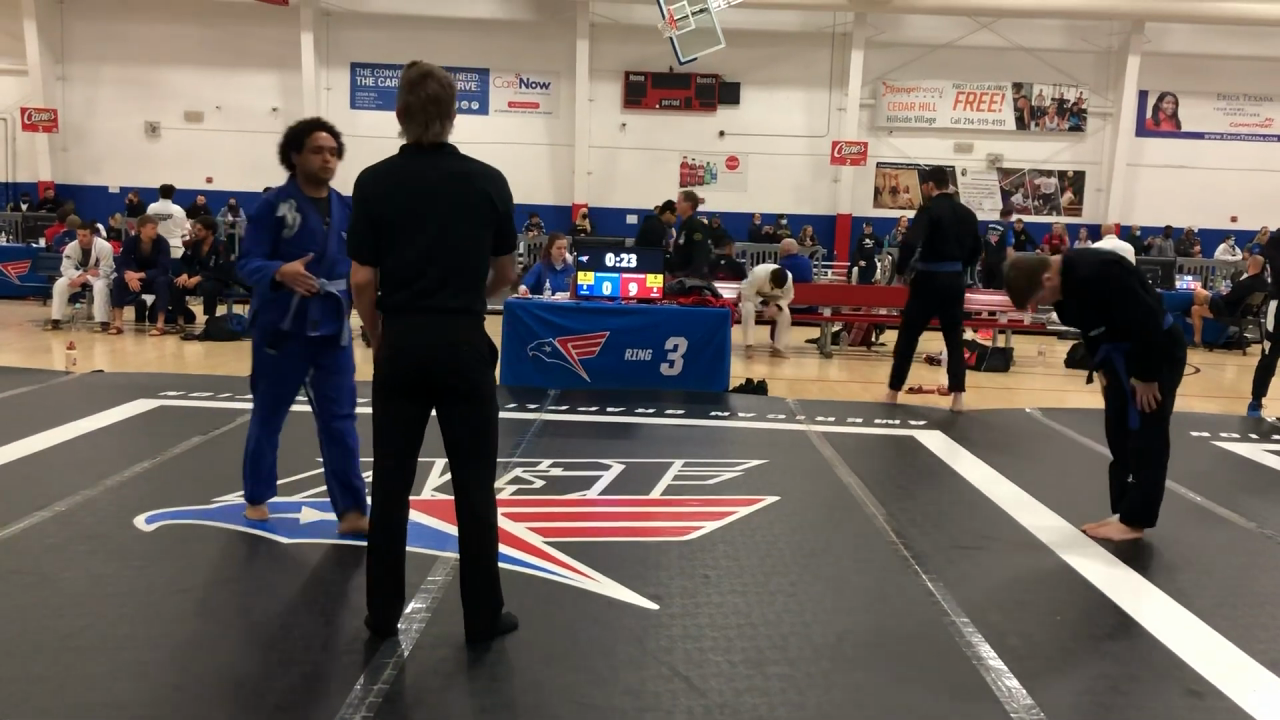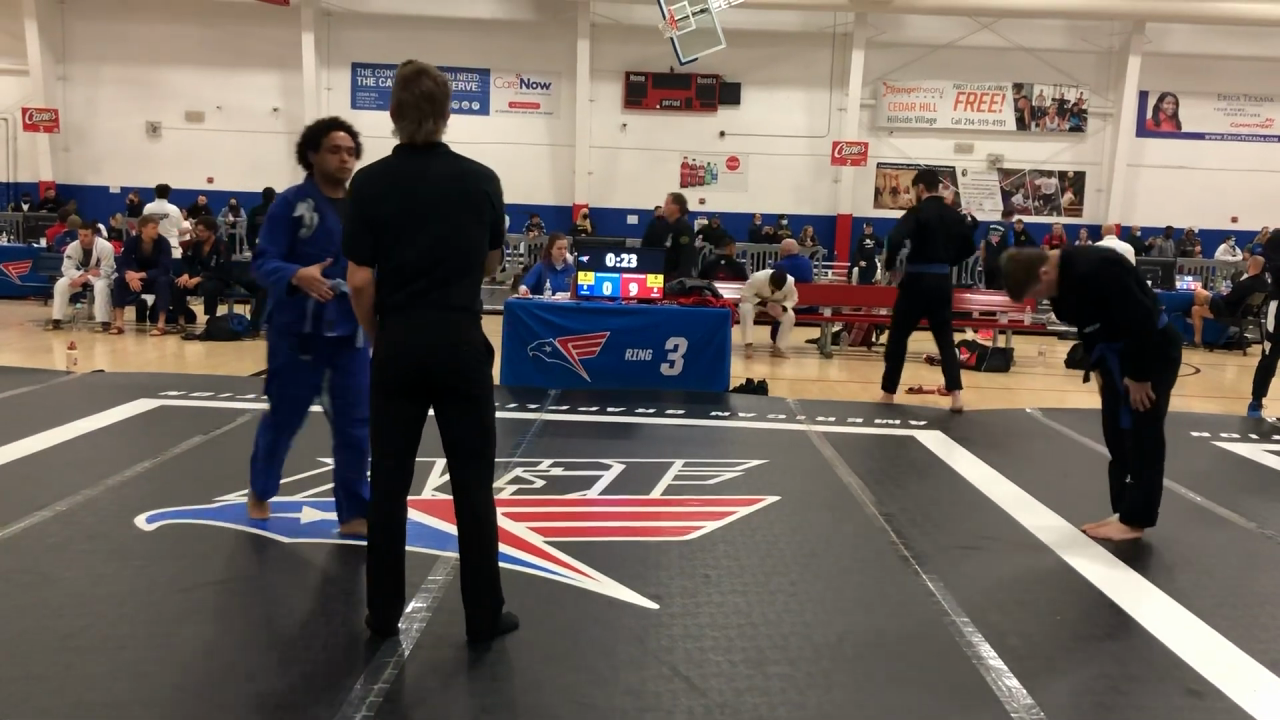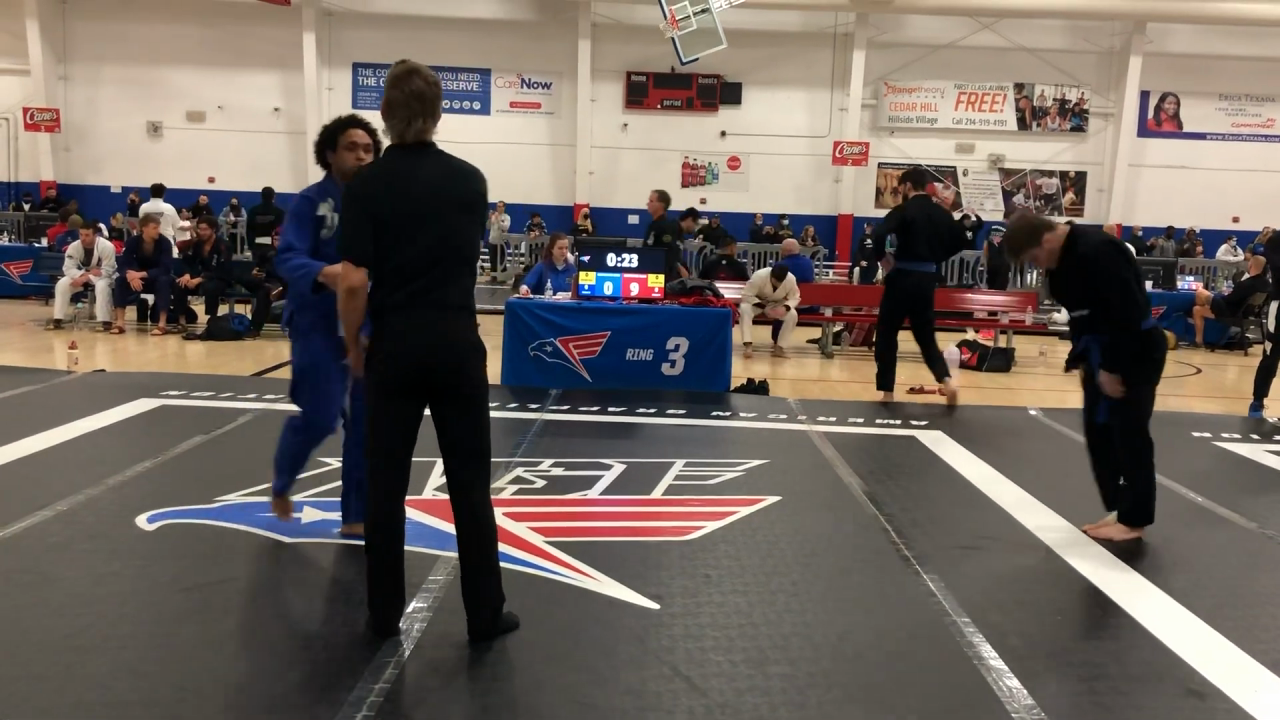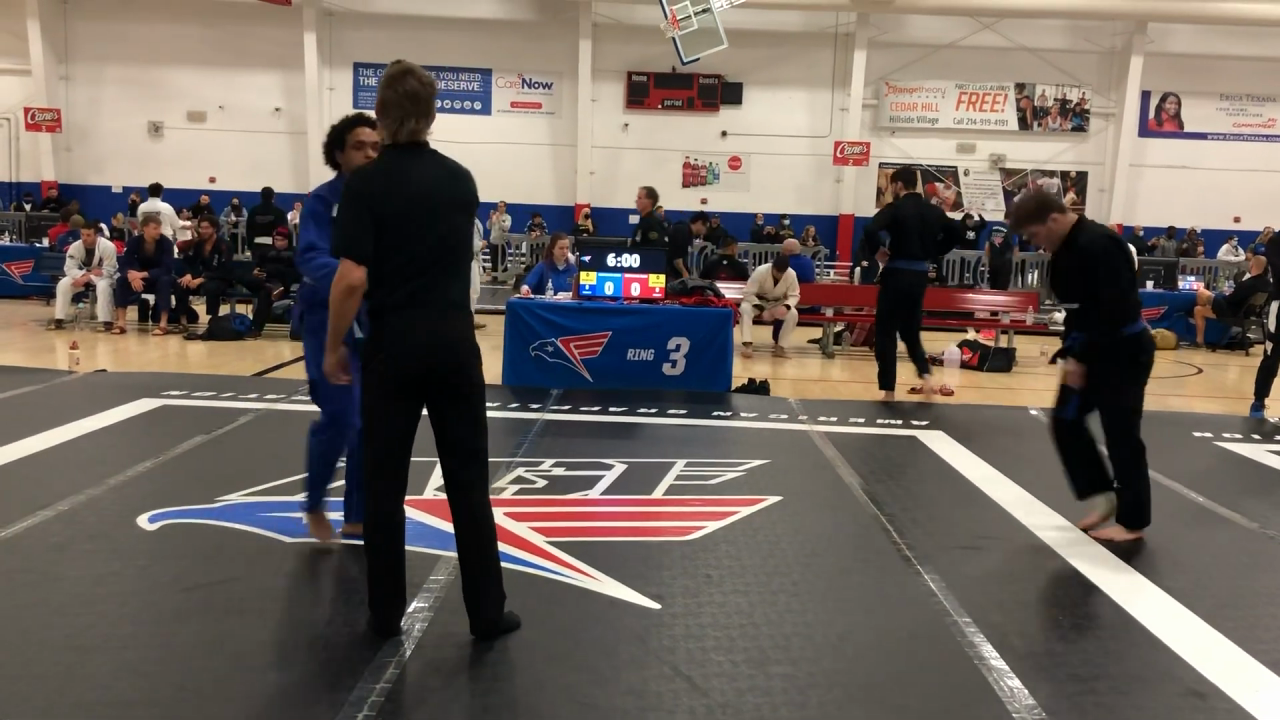
dt=0.1s
person 1, frame 1
left shoulder: (375, 182)
right shoulder: (487, 181)
left elbow: (362, 282)
right elbow: (504, 273)
left wrist: (381, 337)
left hip: (401, 347)
right hip: (464, 345)
left knee: (390, 485)
right knee: (474, 486)
left ankle: (383, 613)
right ankle: (483, 616)
person 1, frame 2
left shoulder: (371, 183)
right shoulder: (480, 179)
left elbow: (360, 283)
left wrist: (377, 338)
left hip: (398, 347)
right hip: (461, 344)
left knee: (388, 484)
right knee: (473, 485)
left ankle: (384, 613)
right ankle: (484, 615)
person 1, frame 3
left shoulder: (367, 184)
right shoulder: (469, 179)
left elbow: (354, 283)
left wrist: (353, 344)
left hip: (395, 345)
right hip: (457, 342)
left knee: (386, 484)
right knee: (470, 483)
left ankle: (384, 612)
right ankle: (485, 613)
person 1, frame 4
left shoulder: (365, 183)
right shoulder: (460, 180)
left elbow: (351, 281)
left wrist: (334, 347)
left hip: (393, 346)
right hip: (454, 341)
left knee: (384, 484)
right knee: (468, 482)
left ankle: (385, 612)
right ankle: (486, 612)
person 2, frame 1
left shoulder: (345, 208)
right shoulder: (272, 204)
left elbow: (354, 265)
right elbow: (247, 262)
right wrist: (280, 272)
left hip: (332, 327)
right hip: (281, 326)
left knee: (339, 418)
right knee: (269, 412)
left ankle: (351, 510)
right ankle: (257, 496)
person 2, frame 2
right shoulder: (290, 205)
right elbow: (263, 263)
right wrist: (297, 277)
left hip: (348, 328)
right hip: (298, 328)
left knee: (353, 421)
right knee: (285, 415)
left ankle: (354, 514)
right ankle: (261, 490)
person 2, frame 3
right shoulder: (309, 203)
right elbow: (288, 259)
right wrist: (324, 273)
left hip: (367, 325)
right hip: (319, 324)
left knee: (366, 422)
right knee: (318, 416)
left ankle: (356, 515)
right ankle: (282, 482)
person 2, frame 4
right shoulder: (322, 201)
right elbow: (311, 258)
right wrist: (344, 273)
right hip: (330, 322)
right knee: (341, 416)
left ankle: (358, 516)
right ankle: (315, 502)
person 3, frame 1
left shoulder: (1099, 272)
right shoulder: (1064, 282)
left elbow: (1145, 321)
left wrist: (1145, 376)
right wrist: (1103, 370)
left hip: (1158, 351)
right hip: (1123, 355)
left knee: (1146, 434)
right knee: (1120, 433)
left ankle: (1135, 519)
right ankle: (1123, 511)
person 3, frame 2
left shoulder: (1096, 268)
right shoulder: (1062, 278)
left elbow: (1141, 321)
left wrist: (1139, 376)
right wrist: (1099, 368)
left hip: (1153, 351)
right hip: (1119, 355)
left knee: (1142, 434)
right knee: (1117, 433)
left ankle: (1135, 519)
right ankle: (1123, 512)
person 3, frame 3
left shoulder: (1098, 251)
right shoulder: (1063, 258)
left elbow: (1127, 312)
left wrist: (1114, 366)
right wrist: (1085, 357)
left hip: (1136, 350)
right hip: (1104, 350)
left knee: (1130, 433)
right knee: (1100, 431)
left ankle: (1134, 520)
right ankle: (1119, 508)
person 3, frame 4
left shoulder: (1098, 245)
right shoulder: (1065, 249)
left elbow: (1113, 310)
left wrist: (1081, 359)
right wrist: (1074, 353)
left hip: (1121, 352)
right hip: (1091, 349)
left knee: (1121, 435)
right knee: (1065, 424)
left ankle: (1132, 520)
right ankle: (1103, 497)
person 4, frame 1
left shoulder: (929, 210)
right shoulder: (966, 213)
left elbow: (912, 243)
right elbow: (976, 249)
left wrist: (903, 268)
left hip: (929, 280)
right hip: (955, 281)
left knee: (907, 336)
right knee: (954, 340)
left ankle: (894, 391)
right ankle: (957, 397)
person 4, frame 2
left shoulder: (917, 212)
right shoulder: (955, 215)
left elbow: (896, 239)
right elbow: (969, 247)
left wrist: (890, 263)
left hip: (917, 282)
right hip: (942, 283)
left knee: (897, 338)
right knee: (945, 339)
left ankle: (888, 393)
right ankle: (955, 394)
person 4, frame 3
left shoulder: (903, 211)
right shoulder: (942, 213)
left elbow: (879, 234)
right elbow: (960, 239)
left wrist: (881, 256)
left hip: (903, 279)
right hip: (927, 280)
left knee: (887, 335)
right knee: (926, 336)
left ankle: (887, 393)
right ankle: (946, 381)
person 4, frame 4
left shoulder: (895, 208)
right shoulder: (934, 211)
left elbow: (870, 230)
right elbow: (957, 233)
left wrist: (878, 250)
right wrist: (932, 253)
left hip: (895, 277)
right hip: (919, 278)
left knee: (886, 334)
right knee: (910, 332)
left ankle: (888, 392)
right ankle: (926, 376)
